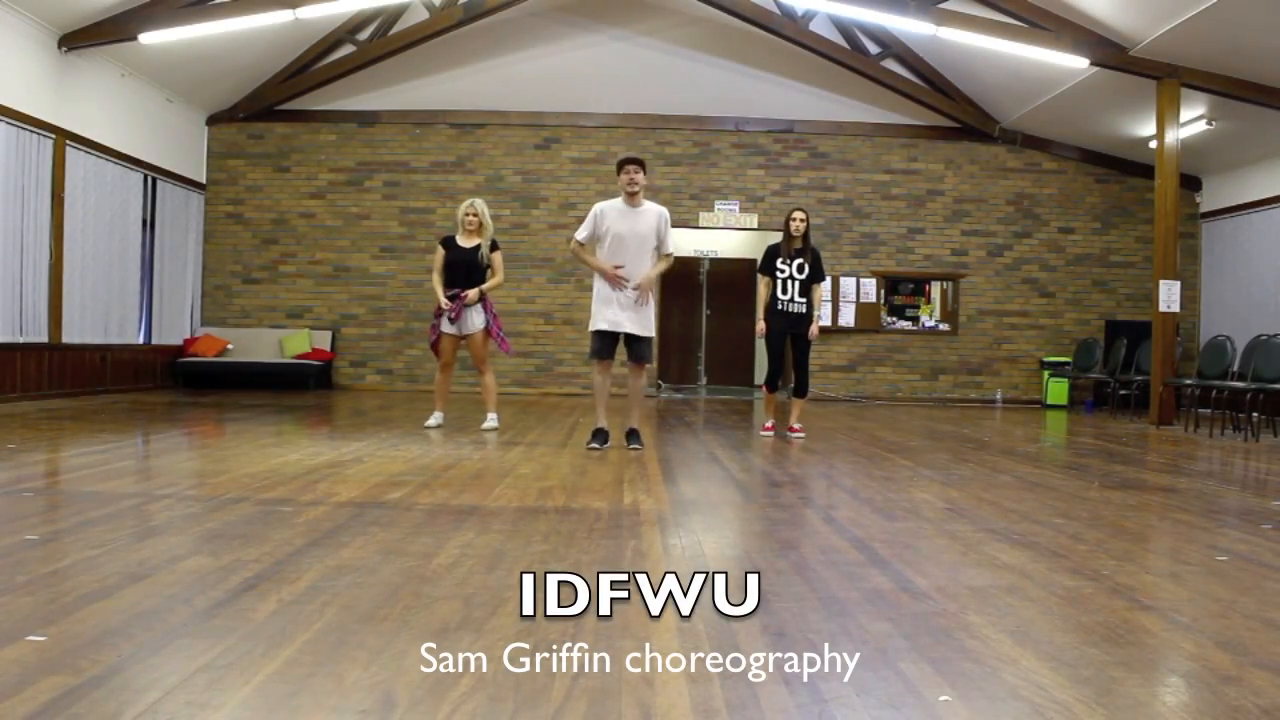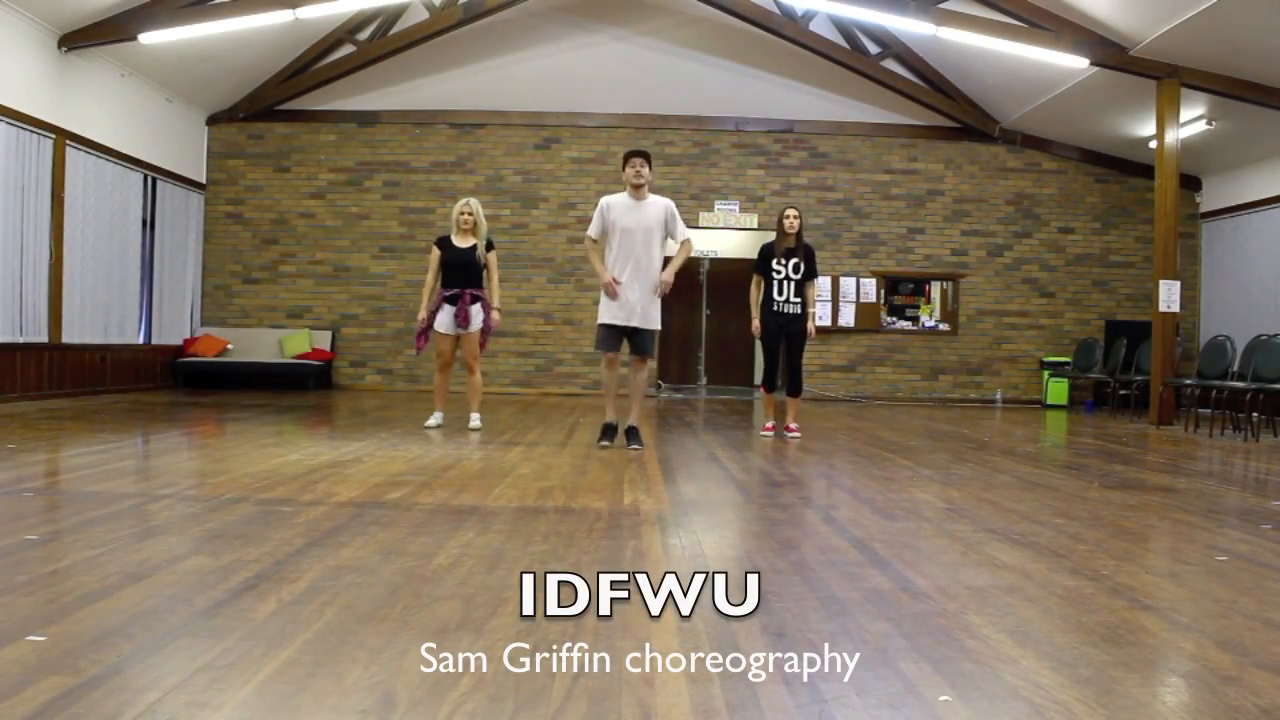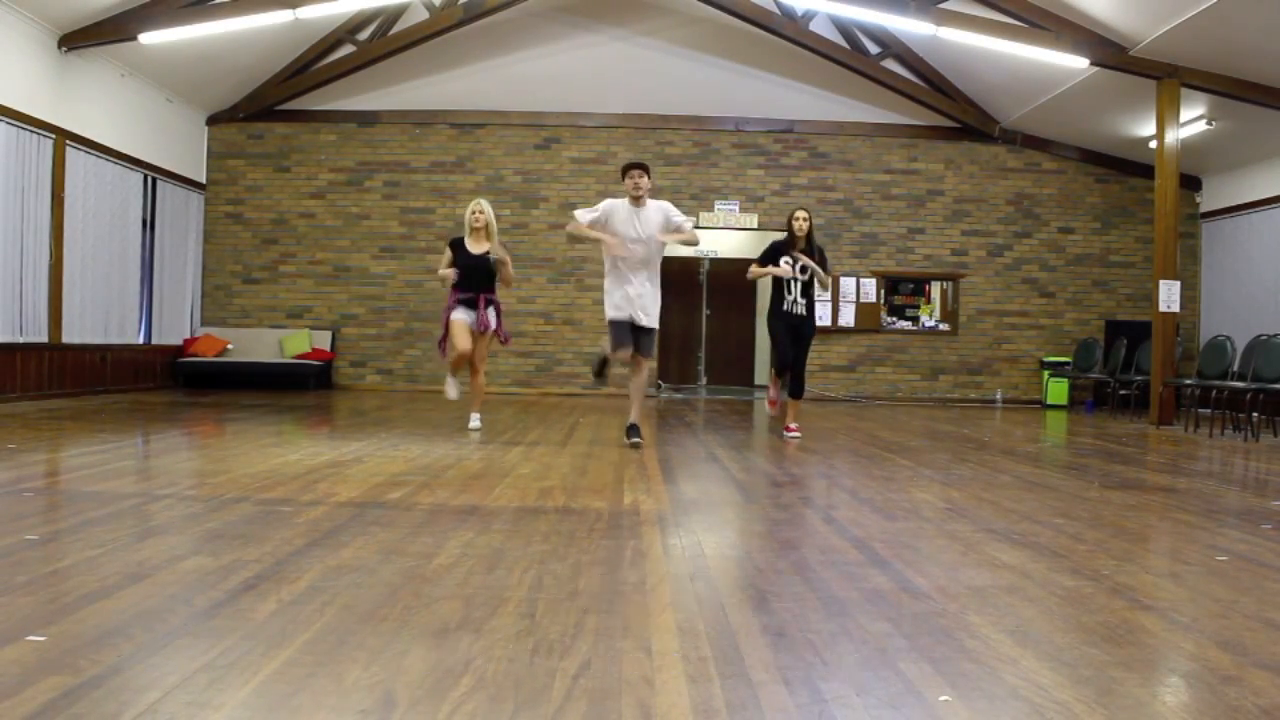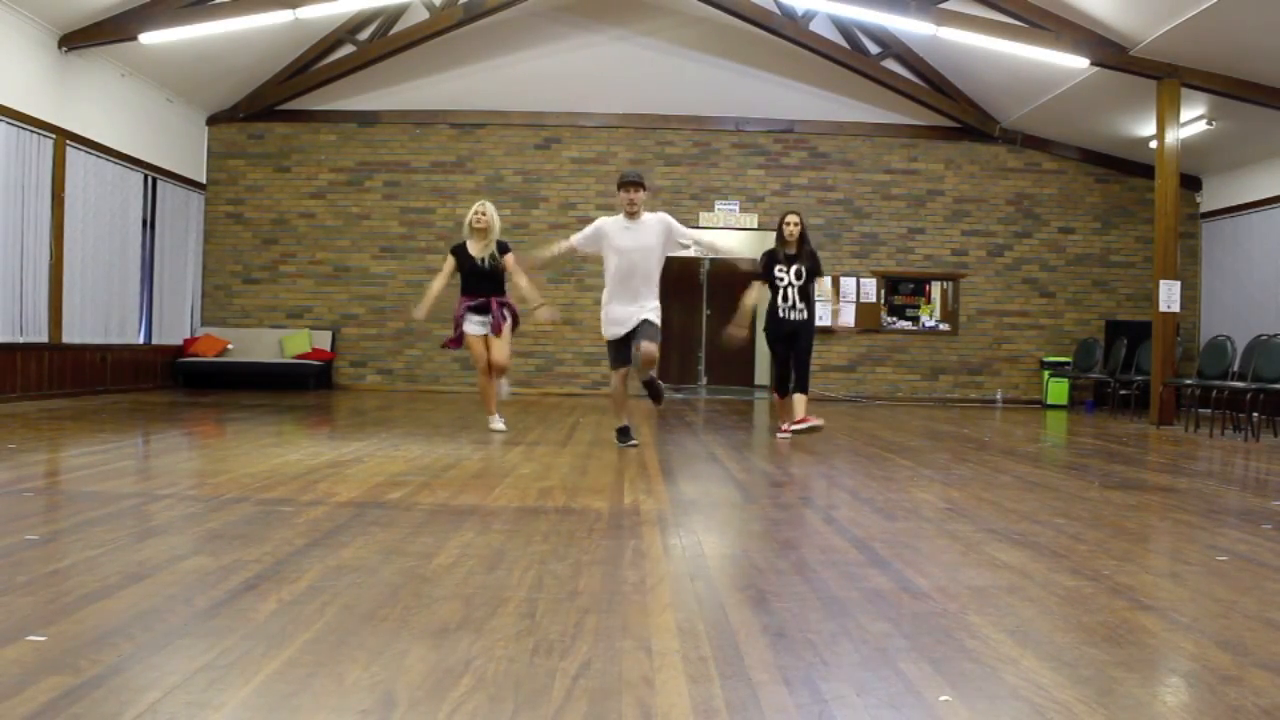
dt=0.5s
person 1, frame 1
left shoulder: (659, 214)
right shoulder: (602, 210)
left elbow: (667, 256)
right elbow: (576, 246)
left wrist: (653, 275)
right wrist: (602, 268)
left hip: (640, 304)
right hip: (607, 301)
left knee: (638, 365)
right knee: (602, 362)
left ankle: (633, 428)
right ankle: (601, 428)
person 1, frame 2
left shoulder: (665, 206)
right shoulder: (608, 204)
left elbow: (686, 243)
right elbow: (590, 243)
left wrist: (671, 270)
right wrist: (602, 273)
left hip: (647, 298)
right hip: (615, 296)
left knee: (640, 360)
right knee: (610, 356)
left ankle: (633, 425)
right ankle: (610, 421)
person 1, frame 3
left shoulder: (663, 209)
right shoulder: (610, 208)
left elbow: (694, 237)
right elbow: (572, 228)
left wrist: (674, 236)
right wrist: (603, 237)
left hip: (648, 296)
right hip: (620, 293)
left knee: (642, 360)
right knee: (622, 354)
left ankle: (633, 424)
right ankle: (608, 352)
person 1, frame 4
left shoulder: (661, 223)
right shoulder: (603, 226)
left elbow: (696, 241)
right elbow: (567, 245)
right wrist: (533, 258)
left hip: (646, 307)
right hip: (615, 310)
left knee: (649, 352)
right knee: (620, 371)
left ankle: (648, 376)
right ankle: (622, 425)
person 2, frame 1
left shoulder: (489, 244)
right shoulder: (447, 242)
left elbow: (499, 277)
right elbow: (436, 274)
left wrist: (480, 290)
right wrist: (440, 296)
left hip: (476, 309)
right hip: (449, 308)
left knee: (482, 365)
right knee: (445, 364)
left ankle: (492, 415)
right ankle: (438, 413)
person 2, frame 2
left shoulder: (485, 244)
right shoulder: (442, 243)
left elbow: (493, 278)
right elbow: (432, 276)
left wrist: (495, 308)
right wrist: (424, 307)
left hip: (474, 307)
right hip: (446, 306)
left knee: (472, 364)
right knee: (443, 364)
left ankle: (475, 415)
right ankle: (438, 413)
person 2, frame 3
left shoulder: (497, 249)
right shoulder: (455, 244)
left elbow: (508, 282)
right elbow: (442, 270)
left wrist: (504, 262)
right wrist: (445, 274)
left hip: (485, 309)
right hip: (460, 307)
left knee: (478, 366)
right knee: (463, 350)
left ankle: (475, 414)
right ankle: (452, 375)
person 2, frame 4
left shoulder: (501, 249)
right shoulder: (458, 250)
left elbow: (519, 278)
right elbow: (441, 280)
left wrist: (538, 305)
right wrist: (424, 307)
left hip: (498, 312)
right hip: (471, 314)
left knee: (499, 362)
right knee: (482, 368)
left ankle: (499, 379)
right ankle: (493, 416)
person 3, frame 1
left shoulder: (812, 254)
right shoulder: (773, 251)
left elbow: (816, 289)
right elbow: (763, 286)
left wrist: (815, 320)
right wrist: (760, 318)
left hip: (802, 320)
right hip: (775, 318)
left knee: (801, 370)
right knee: (775, 369)
left ankle: (794, 422)
right ankle: (769, 420)
person 3, frame 2
left shoulder: (807, 251)
right shoulder: (768, 249)
left elbow: (810, 286)
right elbow: (756, 284)
left wrist: (811, 318)
right wrist: (755, 317)
left hip: (797, 319)
right hip: (771, 318)
left knee: (794, 369)
right knee: (771, 368)
left ankle: (791, 422)
right ankle: (769, 421)
person 3, frame 3
left shoulder: (816, 252)
right shoulder: (777, 247)
left elbow: (826, 286)
right elbow: (751, 272)
left wrist: (816, 268)
right wrist: (770, 270)
left hip: (804, 318)
right hip: (779, 316)
left knee: (798, 369)
right knee: (783, 360)
left ankle: (791, 421)
right ankle: (774, 392)
person 3, frame 4
left shoulder: (809, 256)
right shoulder: (770, 256)
left elbow: (820, 286)
right elbow: (755, 291)
right wrist: (740, 324)
left hip: (803, 325)
right hip: (777, 323)
left knee: (801, 370)
right knee: (782, 374)
left ankle: (800, 417)
right ankle: (785, 421)
